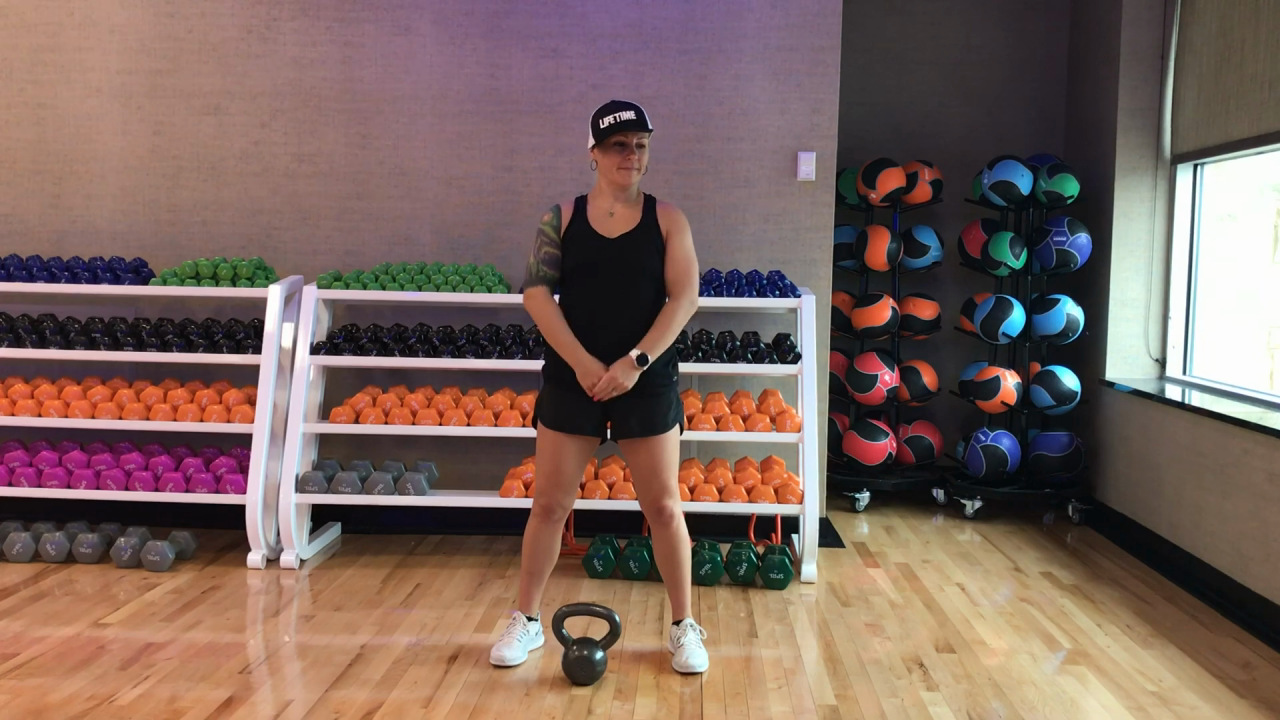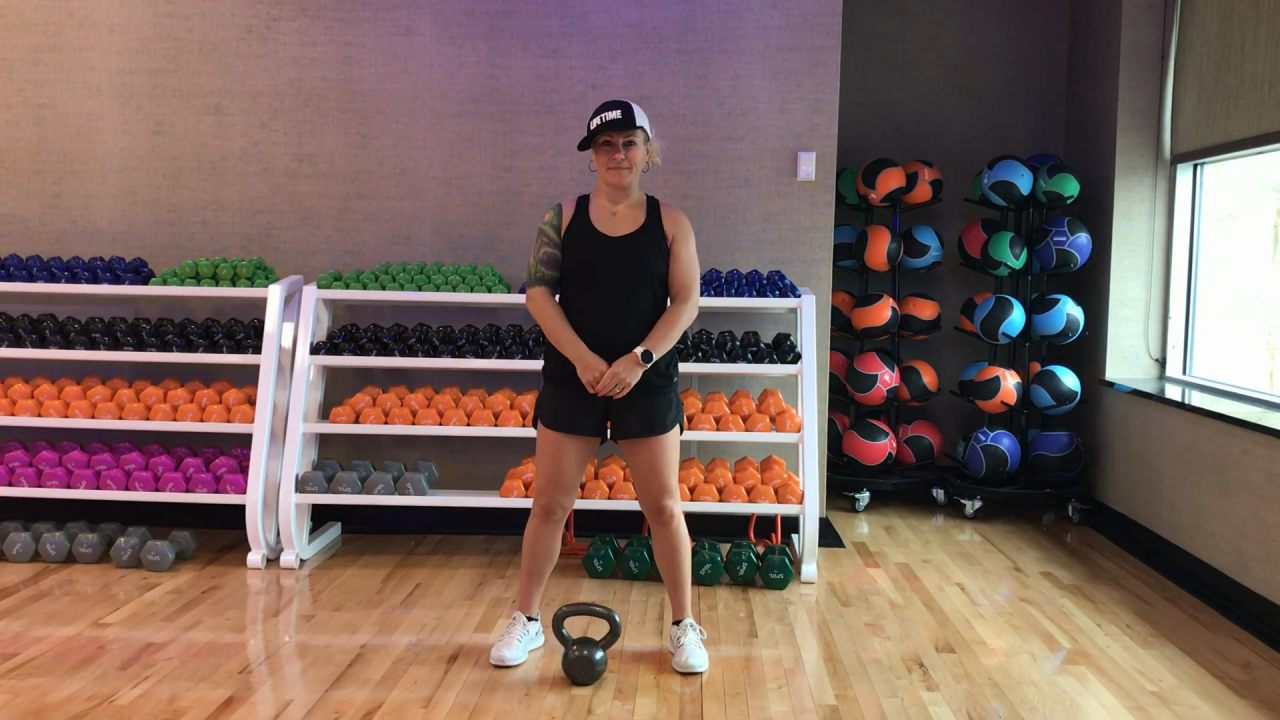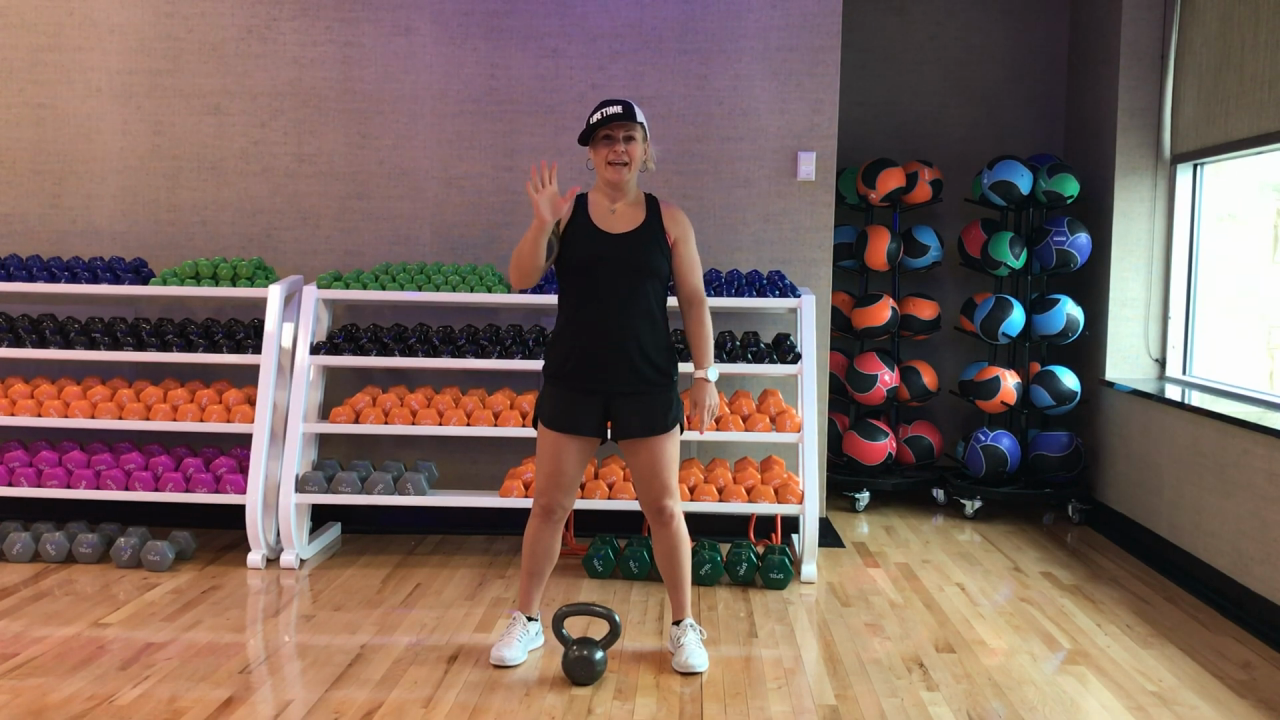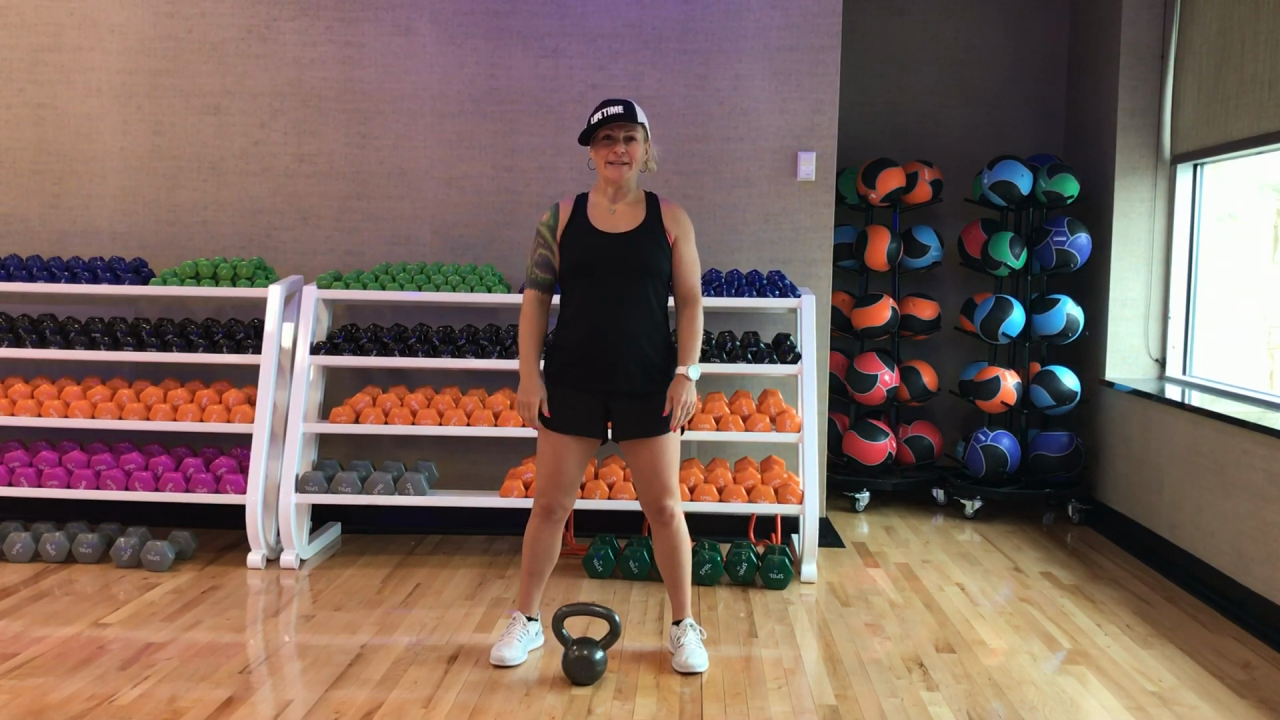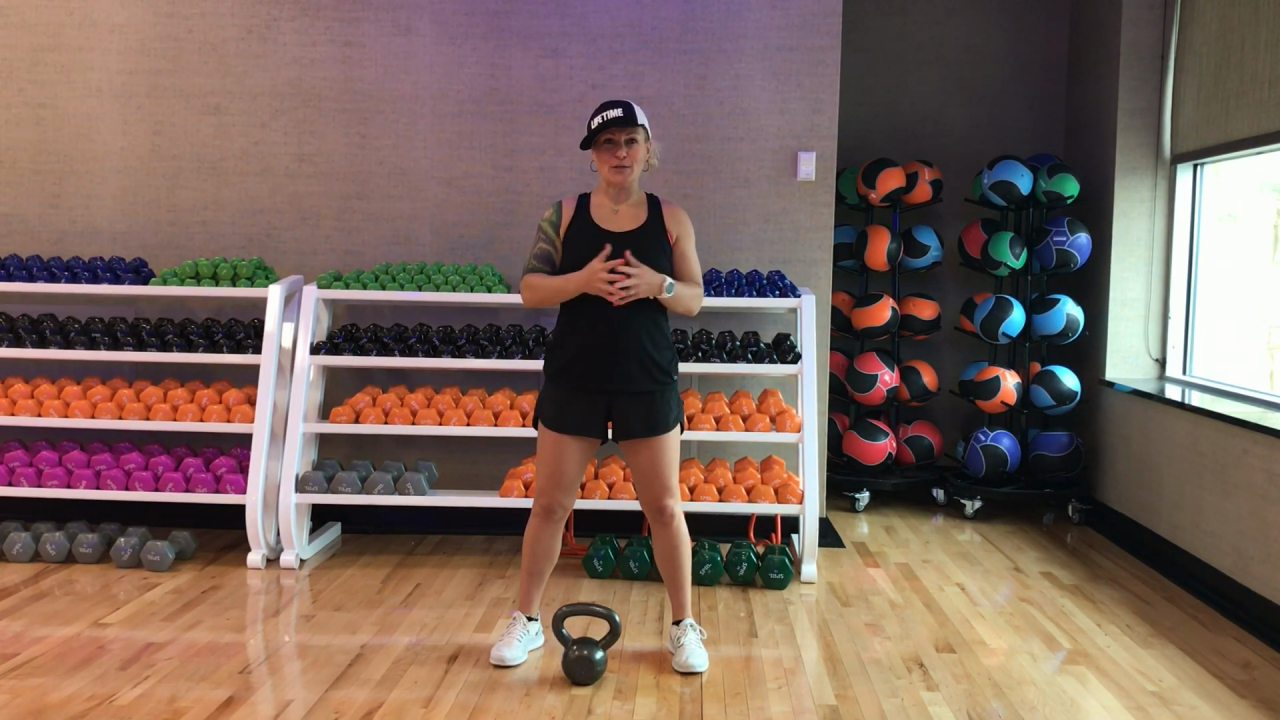
dt=1s
person 1, frame 1
left shoulder: (667, 219)
right shoulder: (562, 216)
left elbow: (684, 297)
right elbow: (537, 292)
left wrist: (635, 362)
right wrist: (580, 360)
left hip: (647, 382)
right hip: (571, 380)
left knee: (663, 506)
right knee: (549, 504)
left ankle: (684, 626)
right ankle: (525, 619)
person 1, frame 2
left shoulder: (670, 221)
right shoulder: (563, 216)
left elbow: (686, 301)
right elbow: (538, 292)
left wrist: (639, 360)
right wrist: (582, 358)
left hip: (648, 382)
right hip: (571, 380)
left knee: (663, 507)
right knee: (549, 504)
left ankle: (684, 627)
right ankle: (526, 620)
person 1, frame 3
left shoulder: (669, 219)
right shoulder: (566, 210)
left elbow: (693, 301)
right elbow: (520, 280)
left wrist: (705, 375)
right wrist: (542, 222)
left hip: (648, 384)
right hip: (571, 381)
left knee: (663, 506)
right knee: (549, 504)
left ankle: (683, 626)
right ankle: (526, 620)
person 1, frame 4
left shoulder: (670, 218)
right shoulder: (562, 215)
left elbow: (689, 301)
right elbow: (535, 297)
left wrist: (686, 373)
right wrist: (529, 373)
left hip: (647, 384)
right hip: (571, 382)
left knee: (664, 507)
right knee: (549, 504)
left ankle: (684, 626)
right ankle: (525, 620)
person 1, frame 5
left shoulder: (671, 218)
right shoulder: (564, 213)
left elbow: (694, 298)
right elbow: (529, 288)
left wrist: (660, 285)
right wrist: (583, 280)
left hip: (648, 381)
right hip: (573, 380)
left knee: (665, 506)
right knee: (550, 504)
left ankle: (685, 626)
right ankle: (526, 620)
